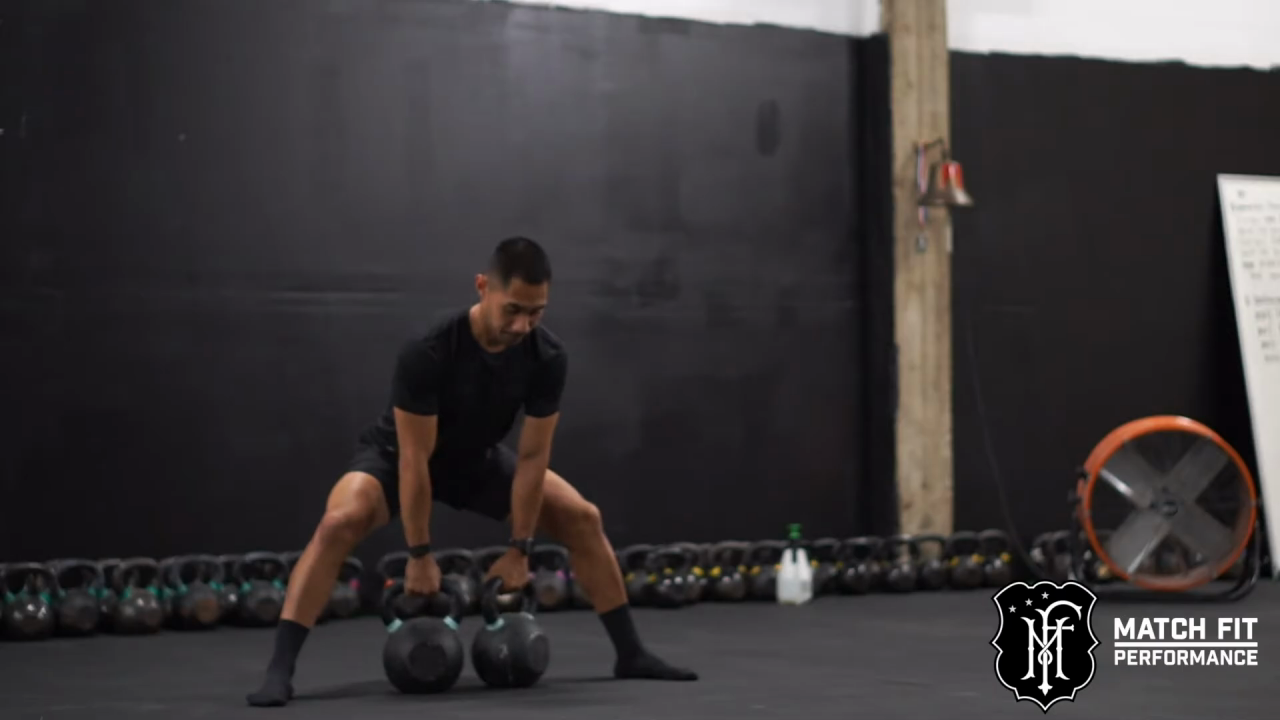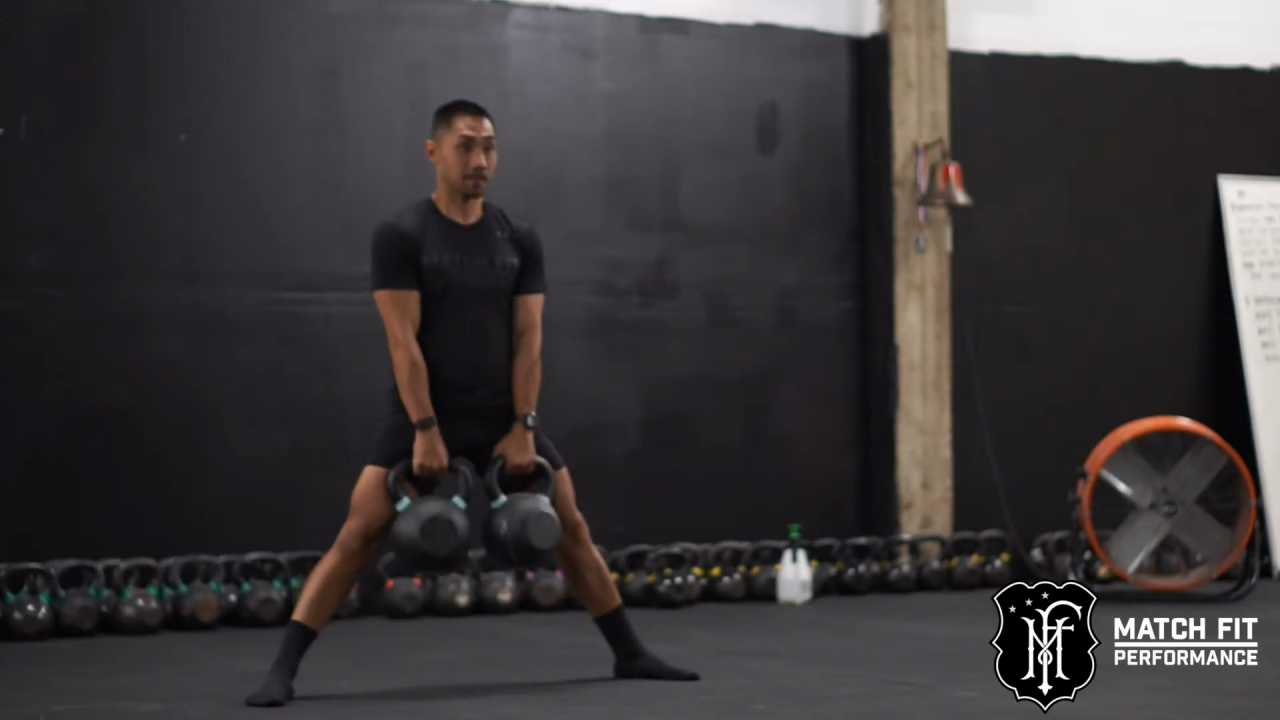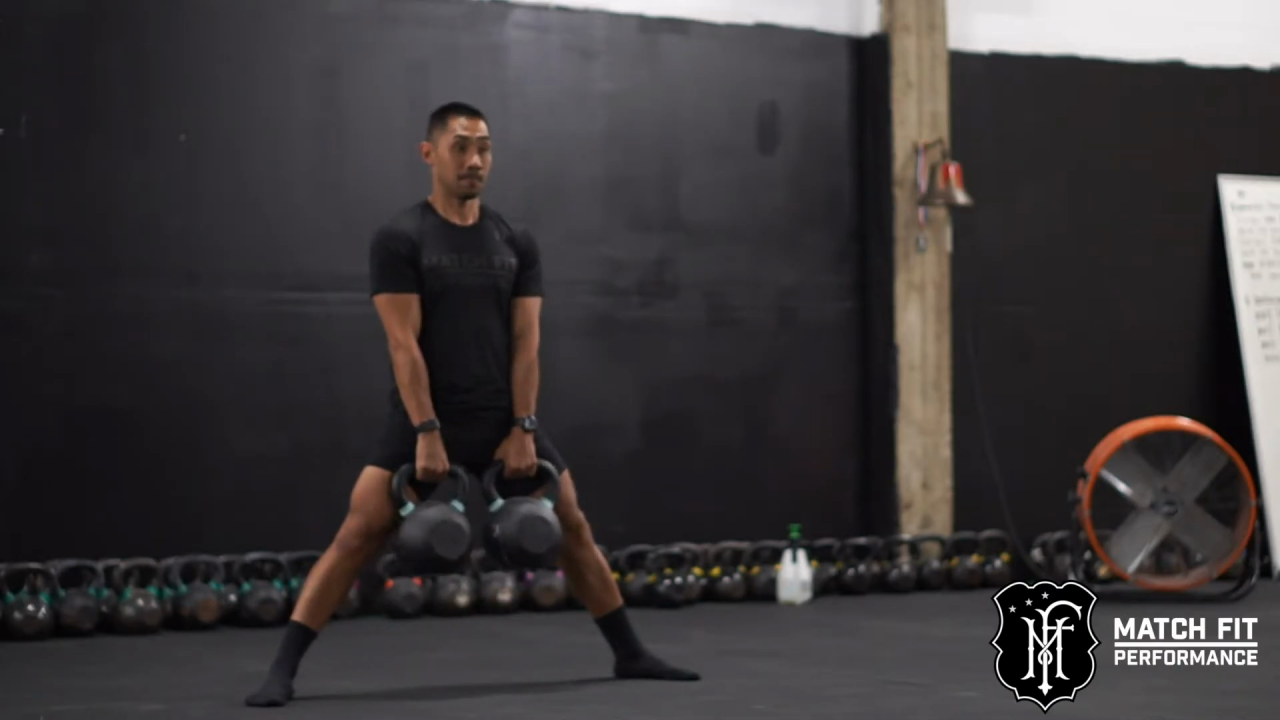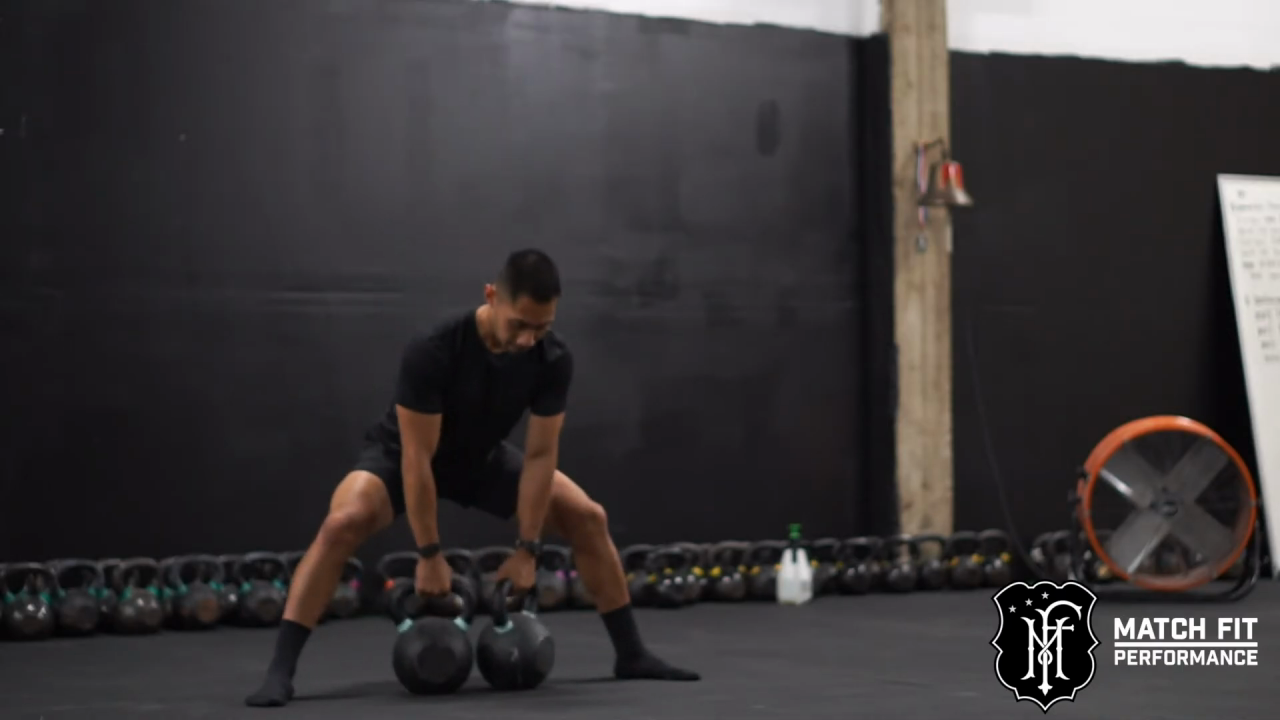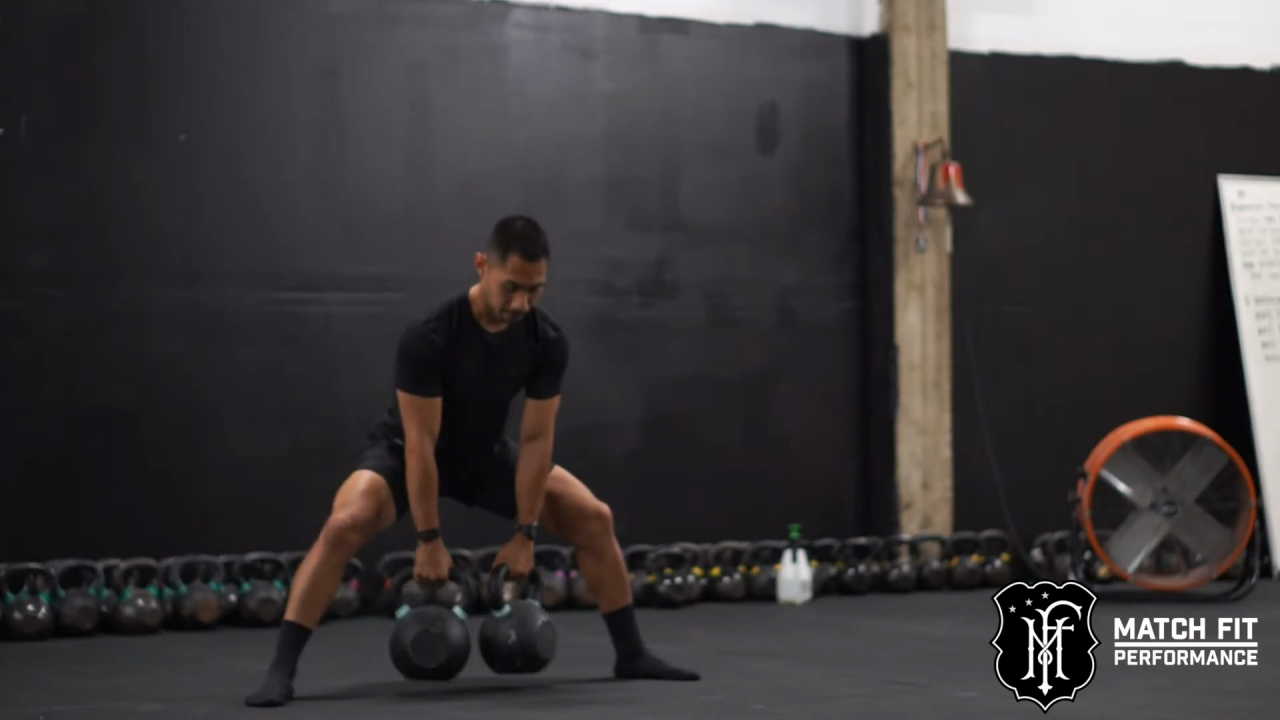
dt=1s
person 1, frame 1
left shoulder: (548, 358)
right shoulder: (426, 353)
left elbow: (533, 457)
right elbow: (413, 461)
left wrist: (518, 550)
right wrist: (420, 556)
left hip: (477, 458)
right hip: (397, 454)
left knee: (583, 518)
right knee: (339, 525)
left ankle: (631, 653)
right ankle: (280, 670)
person 1, frame 2
left shoulder: (520, 239)
right shoulder: (401, 235)
left elbow: (528, 339)
right elbow: (403, 340)
left wrist: (523, 429)
right wrist: (425, 431)
left hip: (501, 418)
right hip: (424, 417)
left knee: (570, 530)
right knee: (358, 537)
left ankle: (630, 654)
right ankle: (282, 671)
person 1, frame 3
left shoulder: (516, 243)
right shoulder: (399, 239)
left elbow: (525, 343)
right elbow: (404, 344)
left wrist: (523, 431)
right wrist: (427, 435)
left hip: (501, 419)
right hip: (424, 418)
left knee: (573, 530)
right knee: (357, 537)
left ankle: (630, 654)
right ankle: (282, 671)
person 1, frame 4
left shoulder: (554, 360)
right shoulder: (431, 352)
left elbow: (540, 455)
right elbow: (416, 460)
left wrist: (526, 551)
right wrist: (430, 557)
left hip: (483, 457)
right hip: (402, 454)
left knee: (589, 518)
right knee: (343, 524)
left ankle: (631, 654)
right ankle: (281, 670)
person 1, frame 5
left shoulder: (547, 341)
right shoulder: (429, 337)
left elbow: (536, 439)
right elbow: (421, 444)
left wrist: (525, 537)
right wrist: (429, 542)
left hip: (484, 453)
right hip: (405, 451)
left knee: (594, 518)
right knee: (344, 527)
left ankle: (632, 654)
right ankle: (281, 670)
